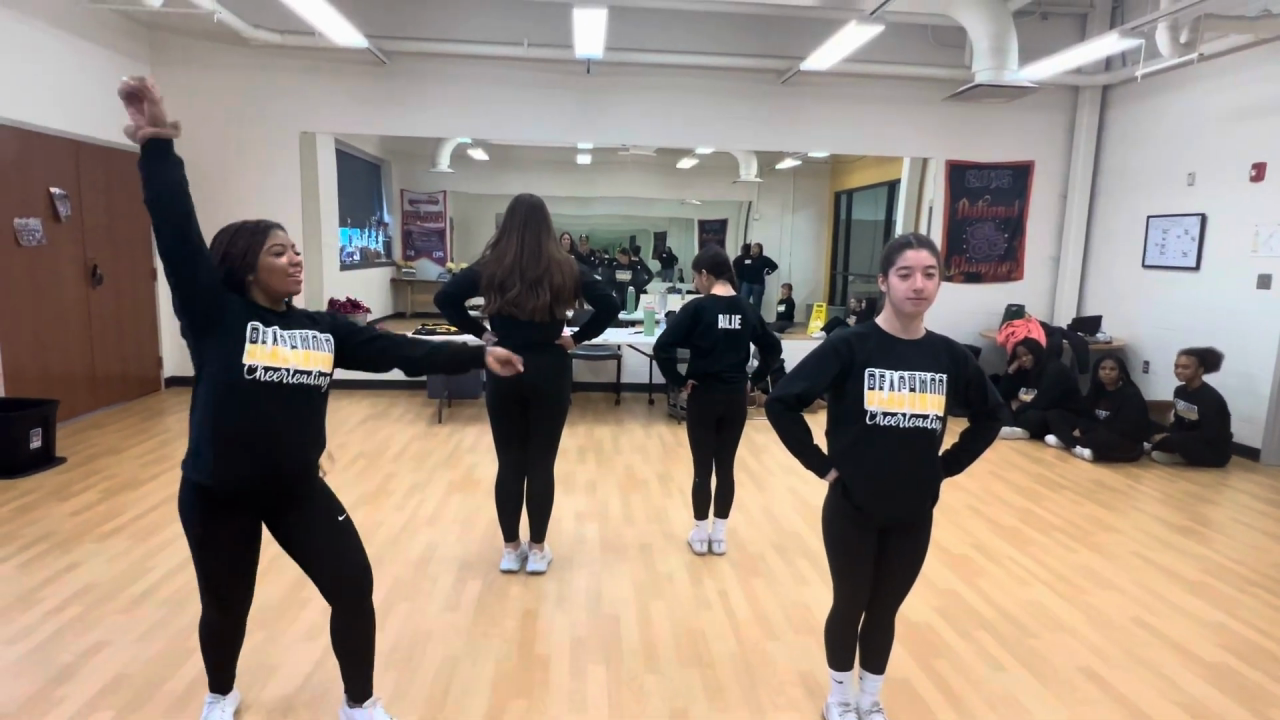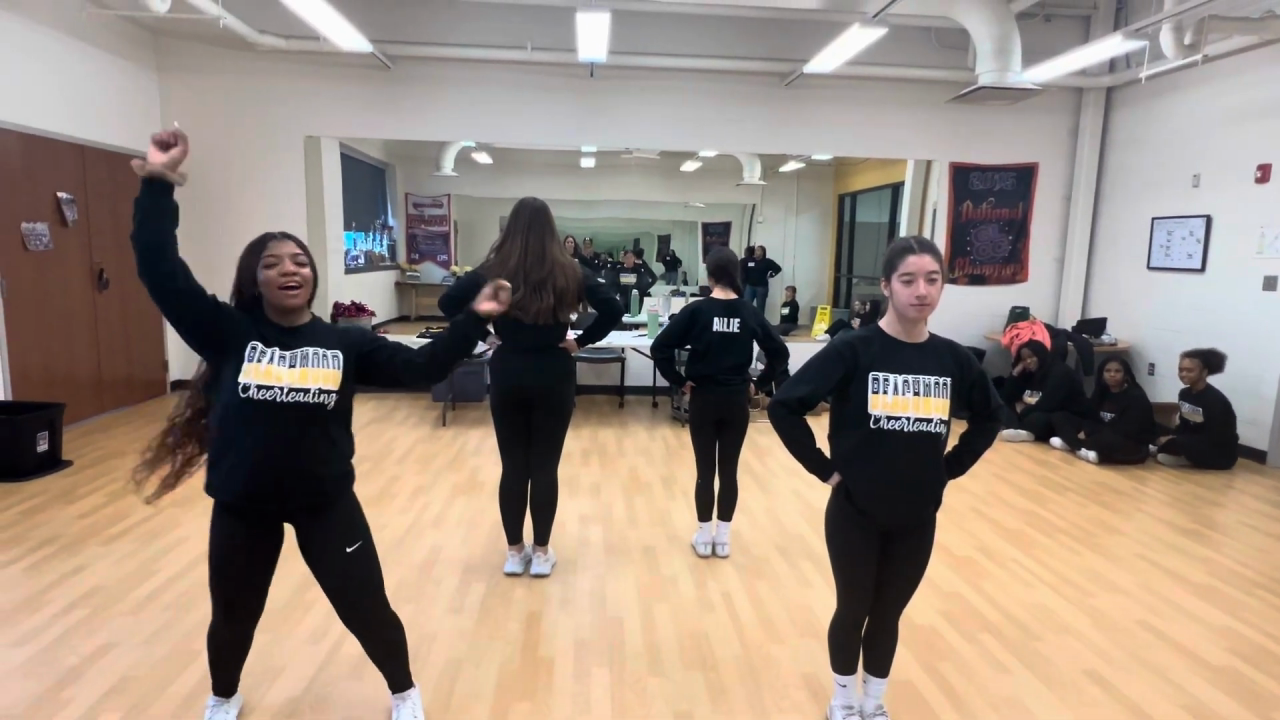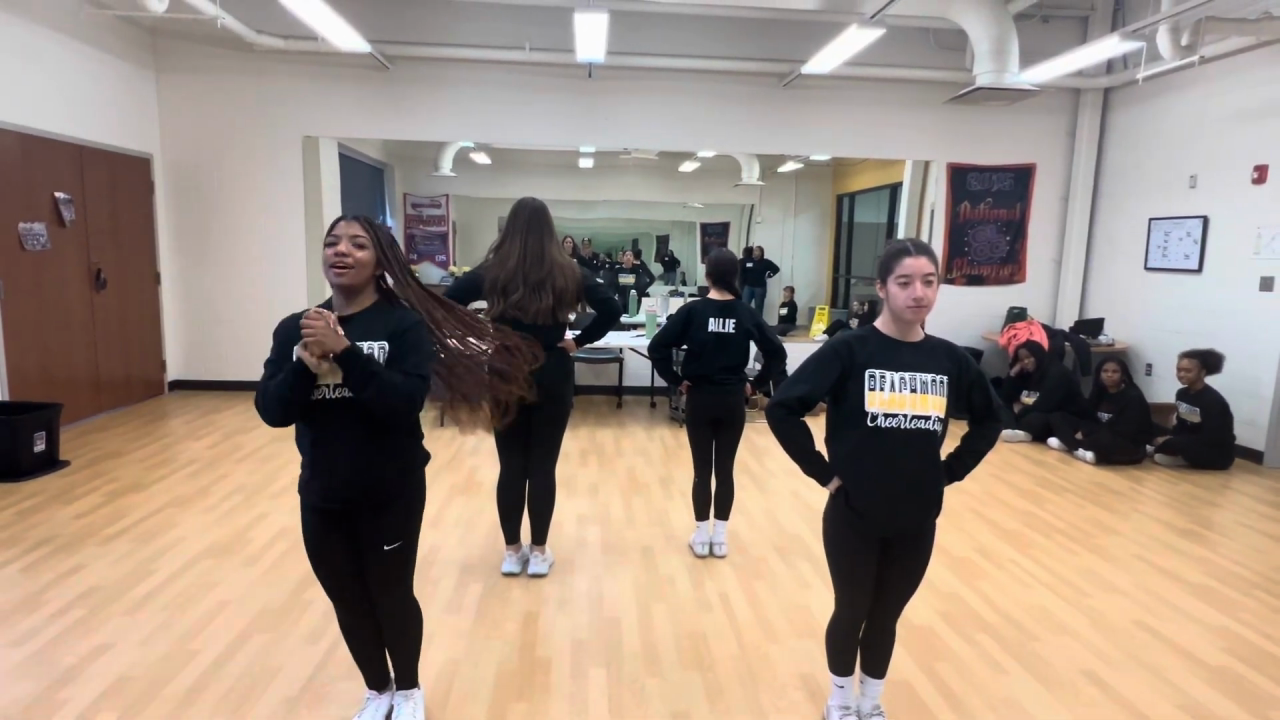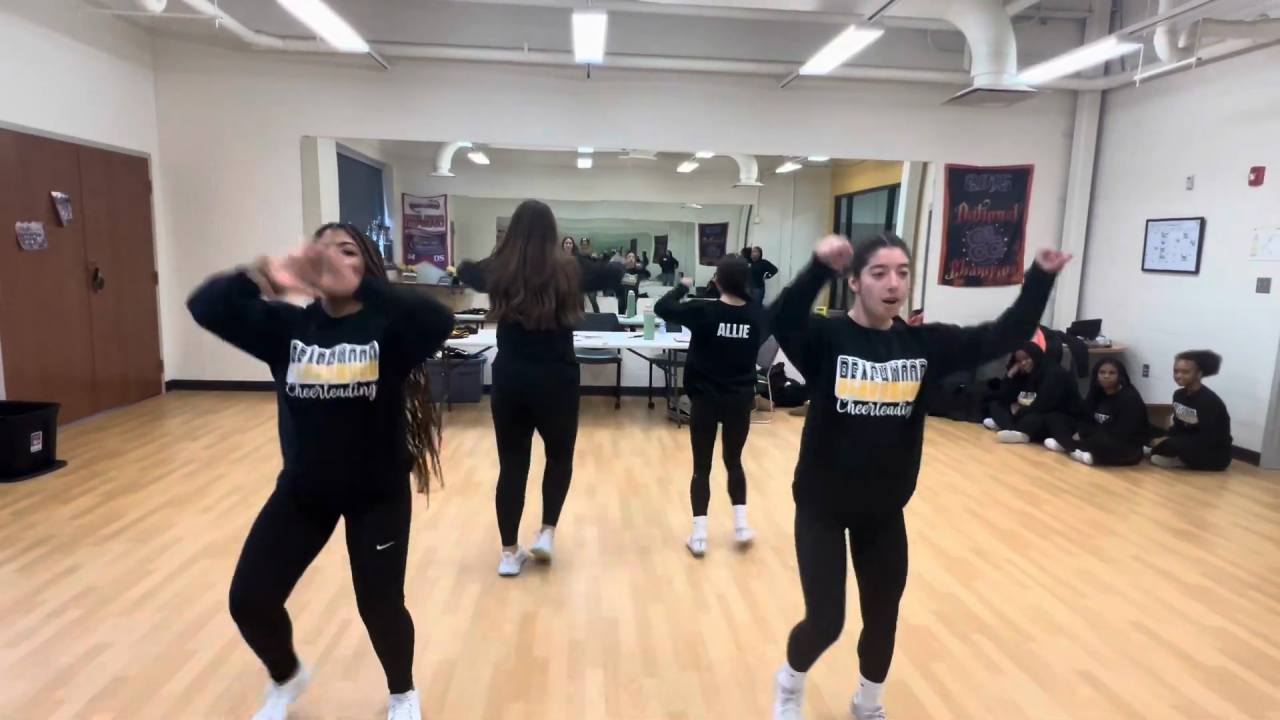
dt=0.5s
person 1, frame 1
left shoulder: (325, 330)
right shoulder: (216, 318)
left elbow: (400, 352)
right elbow: (177, 235)
left wrist: (476, 356)
right wrist: (156, 146)
left hip: (298, 491)
right hip: (216, 495)
left knee: (353, 587)
right knee: (225, 607)
person 1, frame 2
left shoulder: (345, 342)
right shoulder: (229, 335)
left elbow: (420, 366)
right elbow: (162, 271)
left wrist: (472, 320)
right wrist: (159, 184)
left hip: (326, 504)
right hip: (243, 506)
left knee: (367, 611)
right knee: (233, 617)
person 1, frame 3
left shoulder: (404, 324)
right shoulder: (294, 329)
left elbow: (404, 399)
right elbow: (271, 409)
left wrist: (344, 353)
right wrist: (305, 362)
left hip: (391, 490)
right hip: (322, 494)
left knee: (391, 595)
right knee: (348, 600)
person 1, frame 4
left shoulder: (394, 327)
right shoulder: (283, 323)
left elbow: (437, 321)
right elbow: (205, 307)
left wrist: (362, 290)
right wrist: (258, 277)
left hip: (378, 493)
right hip: (302, 492)
left knee: (380, 607)
right knee: (249, 599)
right ankle: (286, 679)
person 2, frame 1
left shoulder: (950, 355)
right shoulder: (849, 346)
left elbow: (990, 416)
right elbow: (781, 403)
left wrist: (947, 466)
right wrist: (823, 464)
left hip: (914, 513)
right hip: (852, 509)
left knee: (885, 610)
right knee: (850, 606)
person 2, frame 2
left shoulder: (954, 358)
right shoulder: (852, 350)
left elbow: (988, 418)
right elbow: (784, 406)
left wrist: (949, 469)
right wrist: (824, 467)
left hip: (918, 517)
right hip: (856, 512)
left knee: (889, 613)
right knee: (853, 610)
person 2, frame 3
left shoulder: (950, 359)
right shoulder: (848, 350)
left elbow: (989, 420)
right elbow: (781, 409)
left wrist: (951, 471)
right wrist: (822, 471)
left hip: (917, 520)
right hip: (854, 515)
left knee: (885, 617)
right knee: (851, 613)
person 2, frame 4
left shoulder: (928, 342)
right shoulder: (824, 336)
left elbow: (1004, 336)
right elbow: (781, 318)
left wrist: (1040, 276)
right wrist: (820, 266)
left hip: (884, 508)
right hip: (821, 504)
left knee: (883, 621)
right knee: (825, 622)
person 3, frame 1
left shoulder: (490, 268)
right shoulder: (564, 269)
left elbow: (445, 299)
right elbow: (609, 306)
left wrist: (480, 331)
right wrist: (578, 337)
left hip: (503, 372)
right hip: (549, 372)
left knee: (509, 463)
right knee: (541, 464)
left ankle: (511, 548)
right ankle: (538, 549)
person 3, frame 2
left shoulder: (494, 271)
right shoulder: (568, 272)
left elbow: (448, 301)
right elbow: (613, 309)
right wrist: (581, 341)
left hip: (507, 375)
right hip: (553, 376)
left knee: (513, 466)
right knee: (545, 466)
left ankle: (514, 551)
right ankle: (541, 552)
person 3, frame 3
left shoulder: (493, 271)
right shoulder: (567, 272)
left elbow: (448, 301)
right elbow: (611, 309)
right wrist: (579, 340)
right hip: (551, 377)
left knee: (511, 466)
right knee: (543, 466)
left ankle: (512, 551)
right ankle: (539, 552)
person 3, frame 4
left shoulder: (497, 271)
right shoulder: (569, 271)
left elbow: (467, 273)
right elbow: (611, 275)
left wrist: (471, 272)
right wrist: (615, 267)
left hip: (510, 379)
right hip: (556, 379)
left knee: (512, 465)
right knee: (560, 458)
left ankle: (509, 552)
right ankle: (546, 533)
person 4, frame 1
left shoulder: (697, 308)
right shoulder: (746, 309)
left elbow: (663, 347)
right elbow: (772, 348)
left wrist: (679, 381)
right wrist: (754, 379)
left hip: (703, 396)
right hip: (736, 397)
left knee: (702, 468)
right knee: (726, 467)
left ankle: (700, 534)
right ankle: (719, 534)
person 4, frame 2
left shoulder: (696, 311)
right shoulder: (750, 312)
left elbow: (660, 347)
right elbow: (779, 352)
left wrist: (679, 381)
right wrist: (759, 383)
left hip: (703, 399)
right hip: (737, 400)
left knee: (705, 470)
right knee: (729, 470)
left ankle: (704, 536)
right ankle: (723, 537)
person 4, frame 3
left shoulder: (692, 311)
right shoulder: (747, 313)
left elbow: (657, 348)
right elbow: (777, 353)
left wrist: (676, 380)
right wrist: (755, 384)
left hip: (699, 399)
right hip: (733, 401)
left knee: (702, 469)
right knee: (725, 469)
left ankle: (702, 536)
right ankle: (720, 537)
person 4, frame 4
left shoulder: (703, 311)
right shoulder: (757, 314)
left elbow: (662, 308)
left wrist: (682, 286)
left hip: (707, 400)
right hip: (741, 401)
left knee: (702, 467)
right knee: (733, 462)
left ankle: (699, 534)
right ankle: (742, 524)
